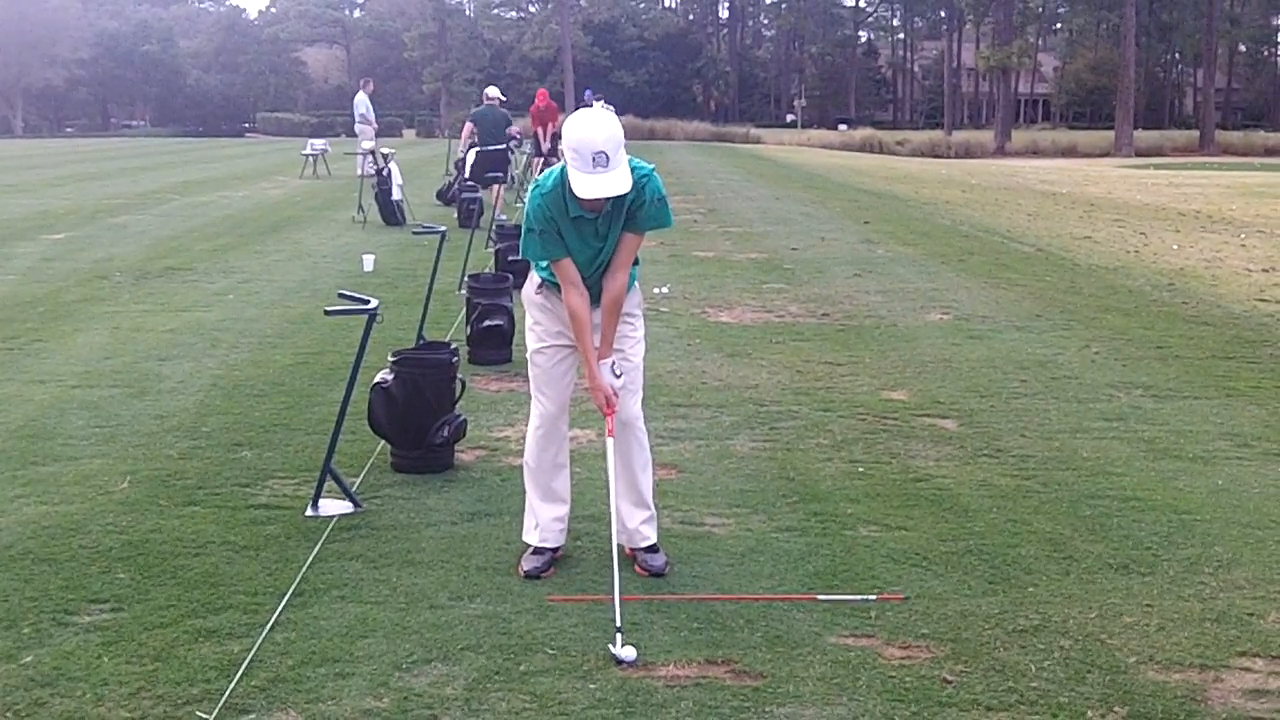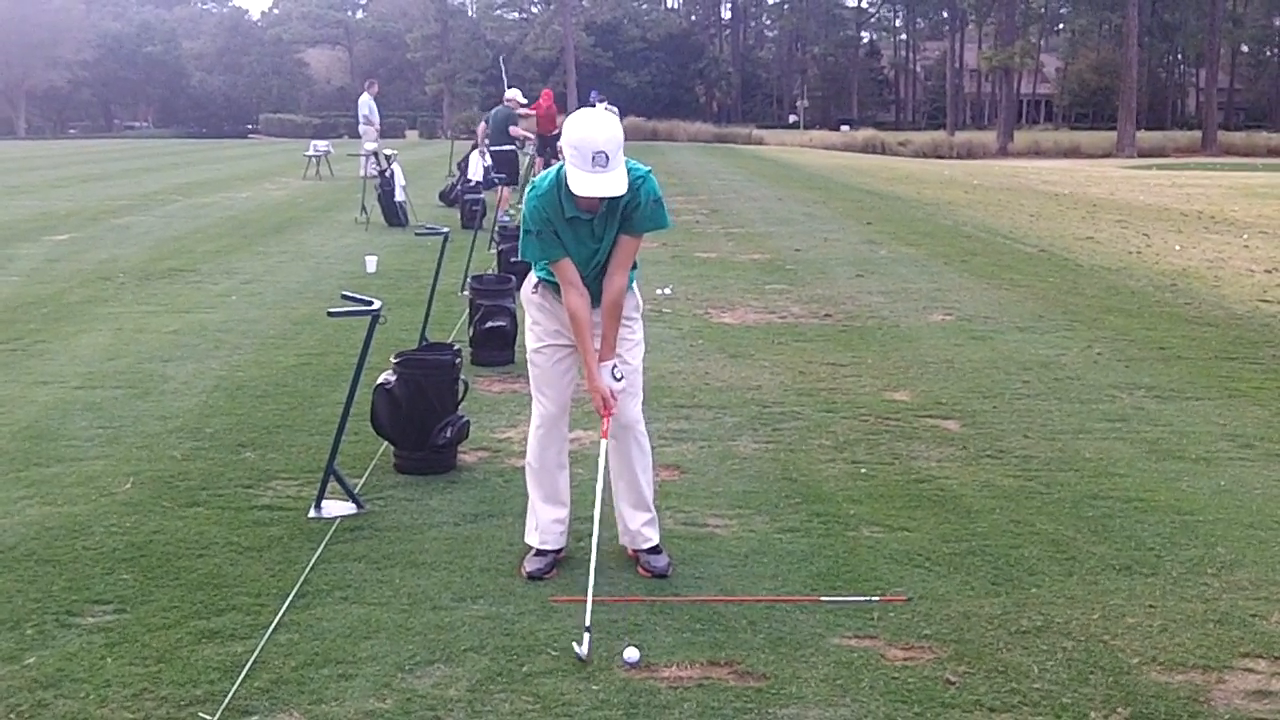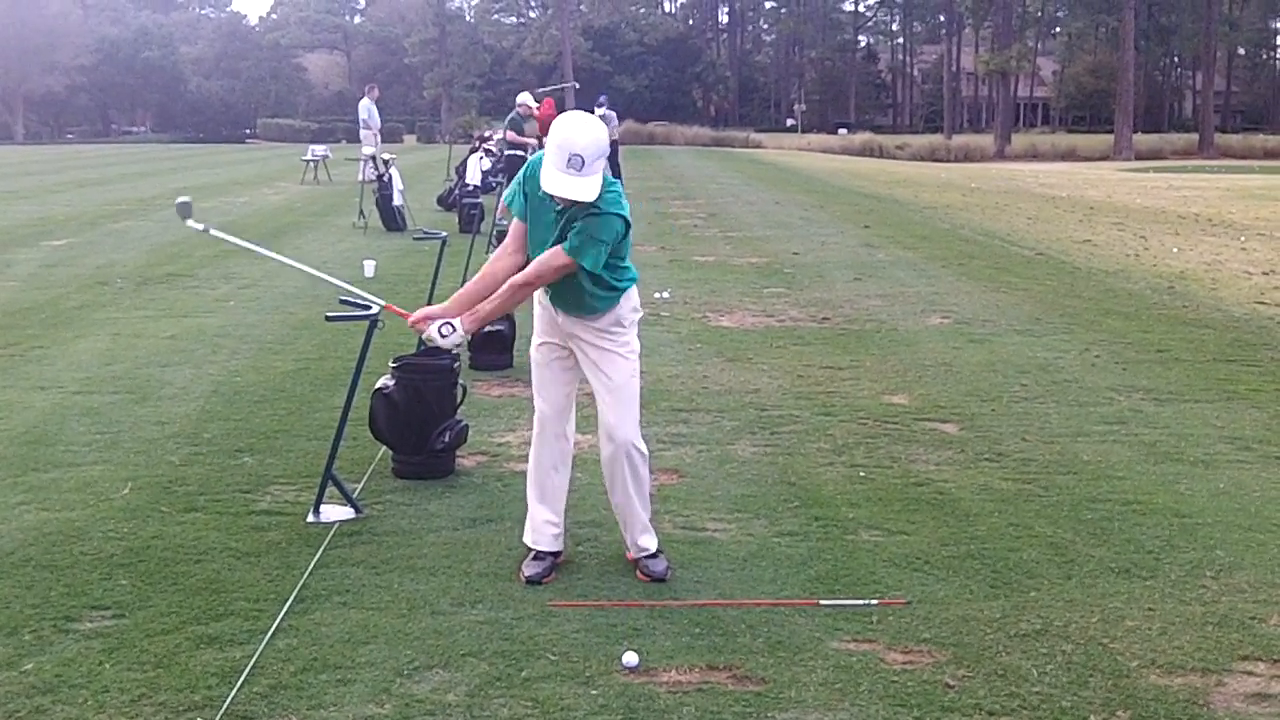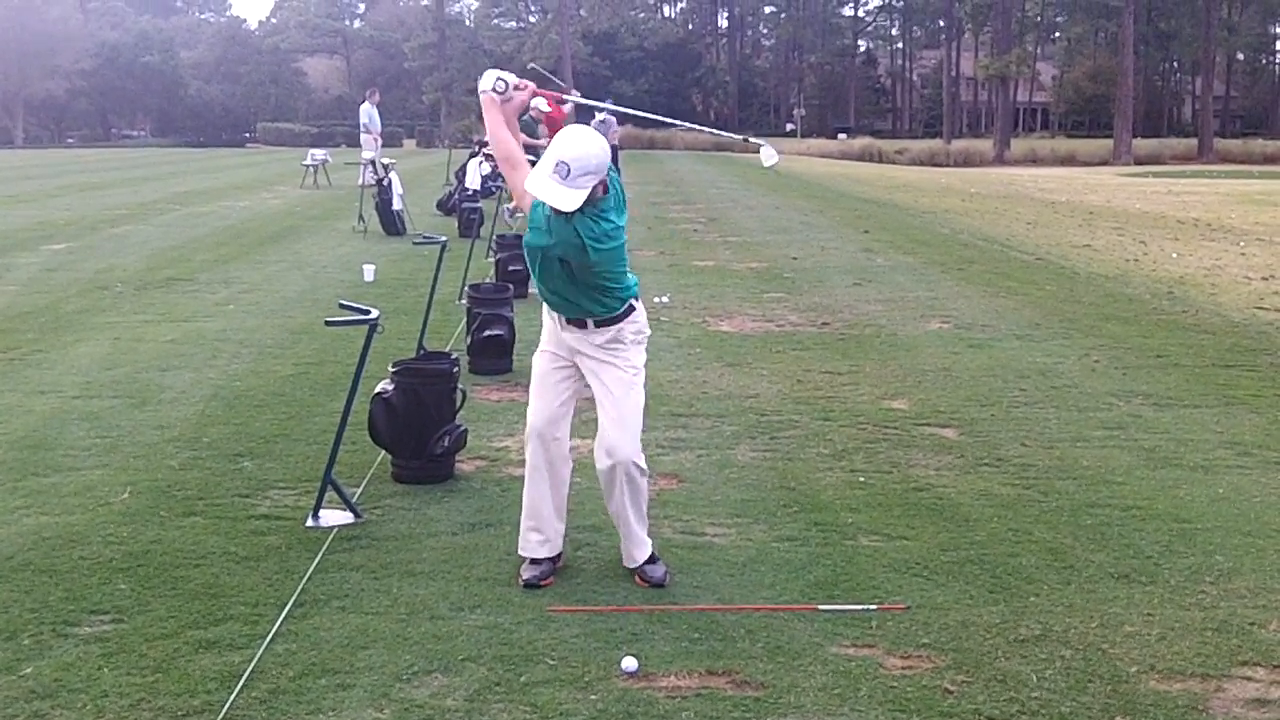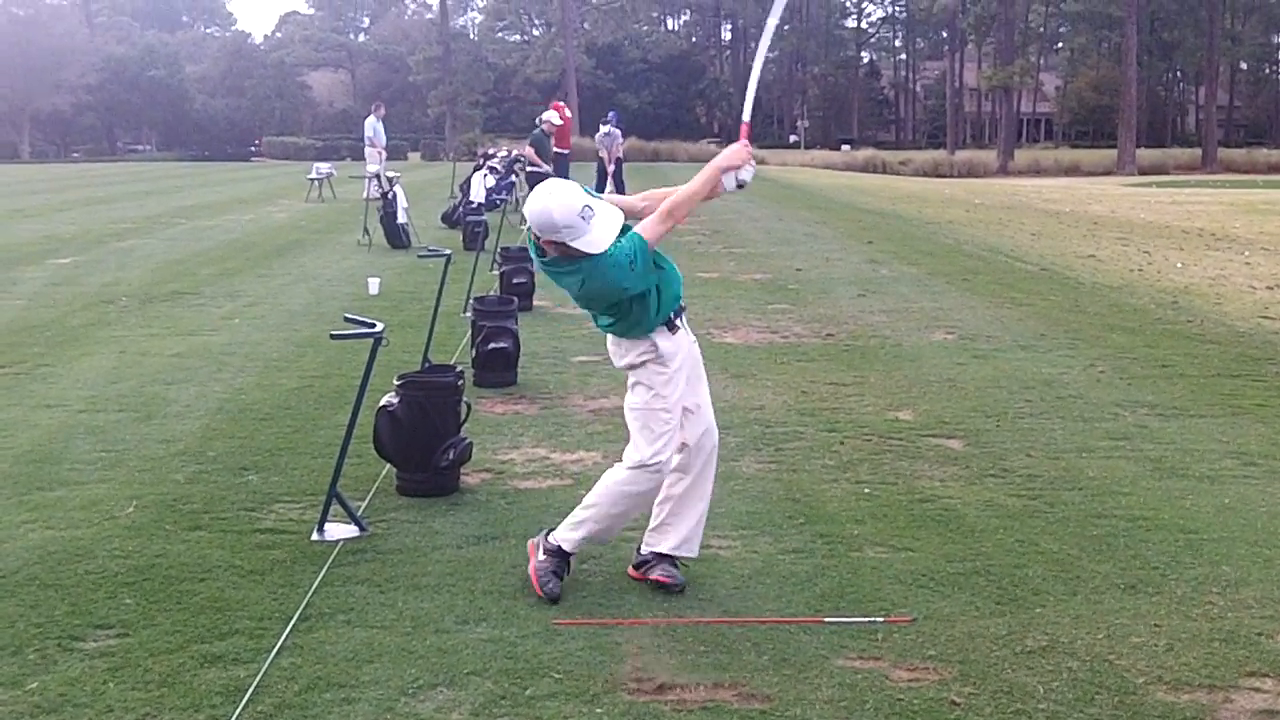
dt=0.4s
person 1, frame 1
left shoulder: (643, 184)
right shoulder: (544, 197)
left elbow: (617, 274)
right elbow: (572, 289)
left wrist: (607, 354)
right wrist: (591, 369)
left hip: (619, 303)
right hip: (552, 302)
left knee: (628, 416)
right knee: (547, 415)
left ankle: (639, 534)
right ankle: (544, 535)
person 1, frame 2
left shoulder: (640, 187)
right shoulder: (541, 198)
left elbow: (616, 276)
right elbow: (571, 290)
left wrist: (607, 356)
right wrist: (590, 369)
left hip: (617, 306)
right hip: (551, 304)
left knee: (628, 420)
right knee: (549, 419)
left ankle: (642, 536)
right ankle: (546, 538)
person 1, frame 3
left shoulder: (607, 216)
right shoulder: (536, 170)
left elbow: (530, 278)
right elbow: (508, 252)
left wrist: (465, 325)
right wrist: (449, 307)
left hip: (608, 320)
right hip: (555, 314)
left knee: (621, 435)
right knee: (550, 425)
left ankle: (644, 545)
right ankle: (546, 542)
person 1, frame 4
right shoulder: (587, 172)
left elbow: (517, 175)
left wrist: (492, 108)
left hip: (613, 335)
right hip: (563, 324)
left knee: (618, 452)
right knee: (541, 433)
left ankle: (640, 553)
right ankle: (542, 547)
person 1, frame 5
left shoulder: (565, 217)
left elbow: (626, 206)
right elbow: (660, 222)
left wrist: (714, 177)
right wrist: (720, 168)
left hip: (667, 331)
right hip: (650, 348)
left knee: (699, 443)
right knee: (649, 460)
left ankle: (658, 554)
right ankle: (556, 547)
